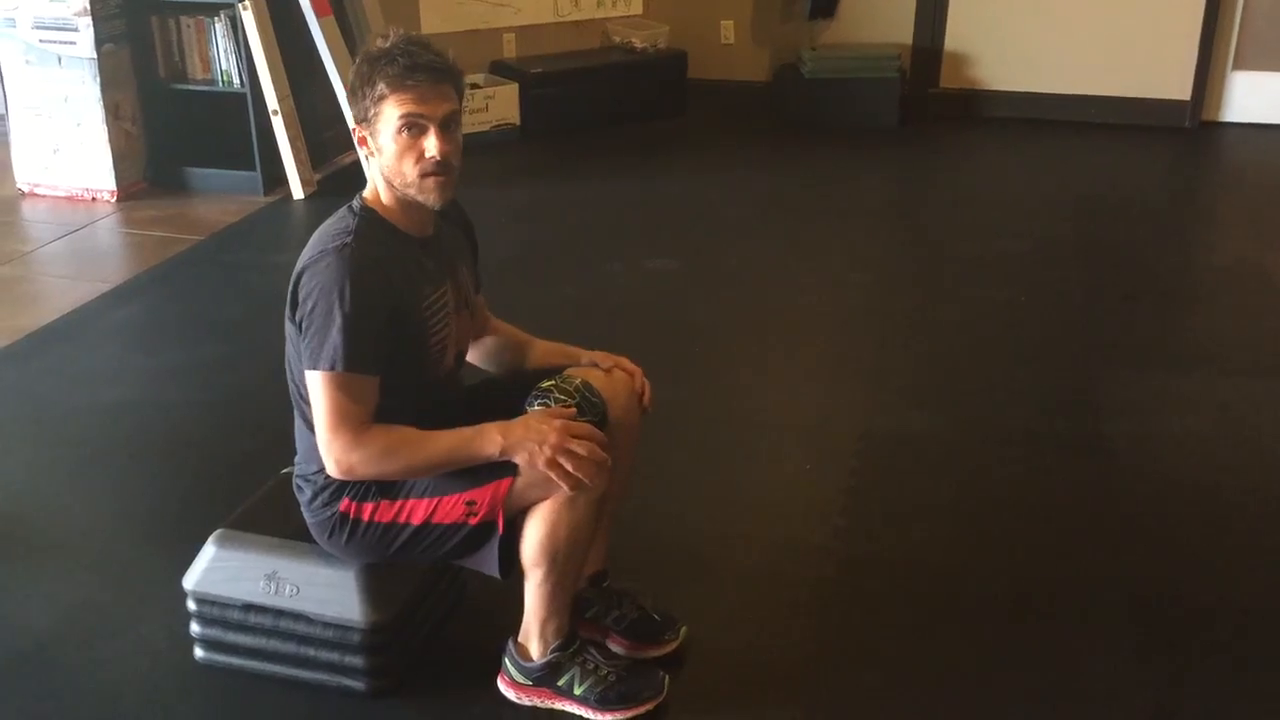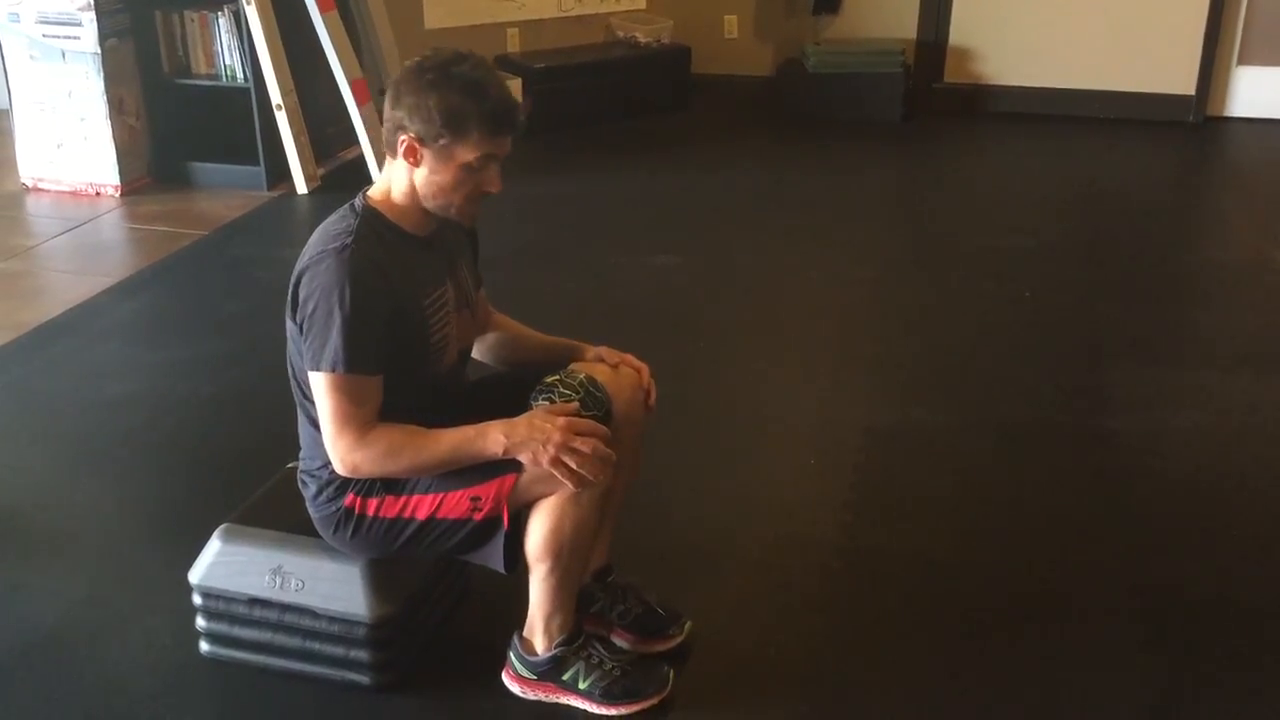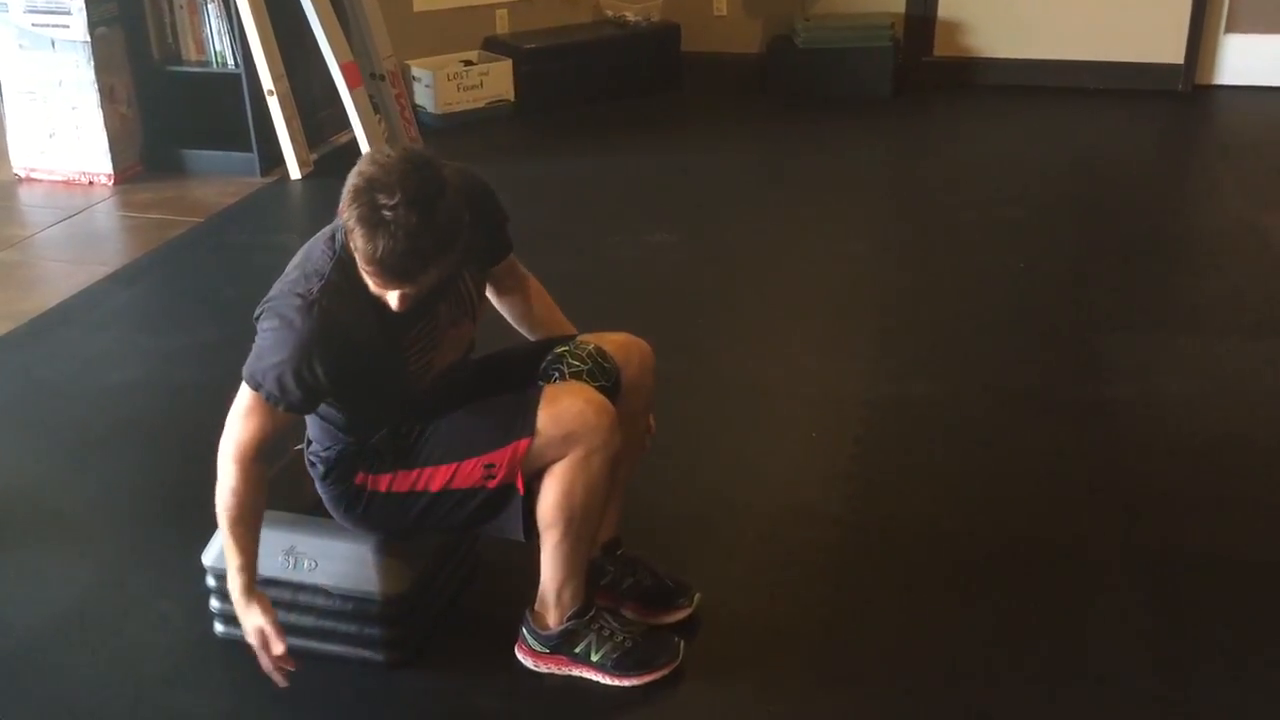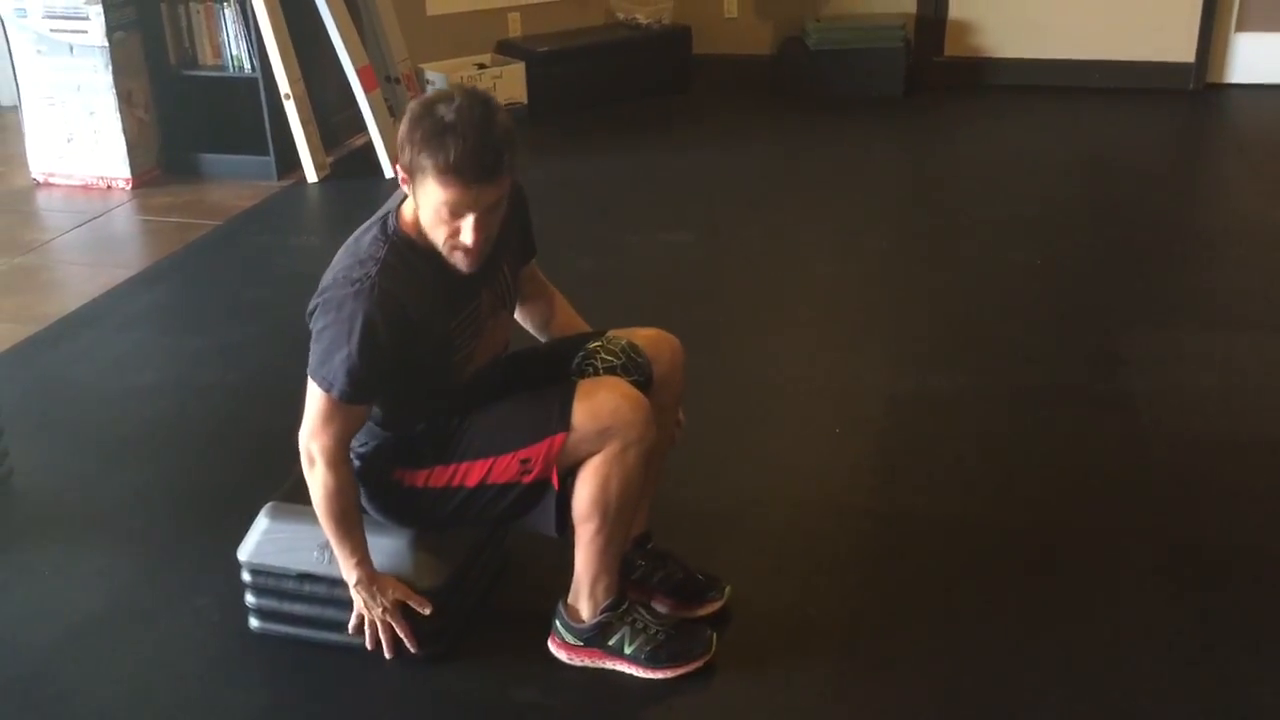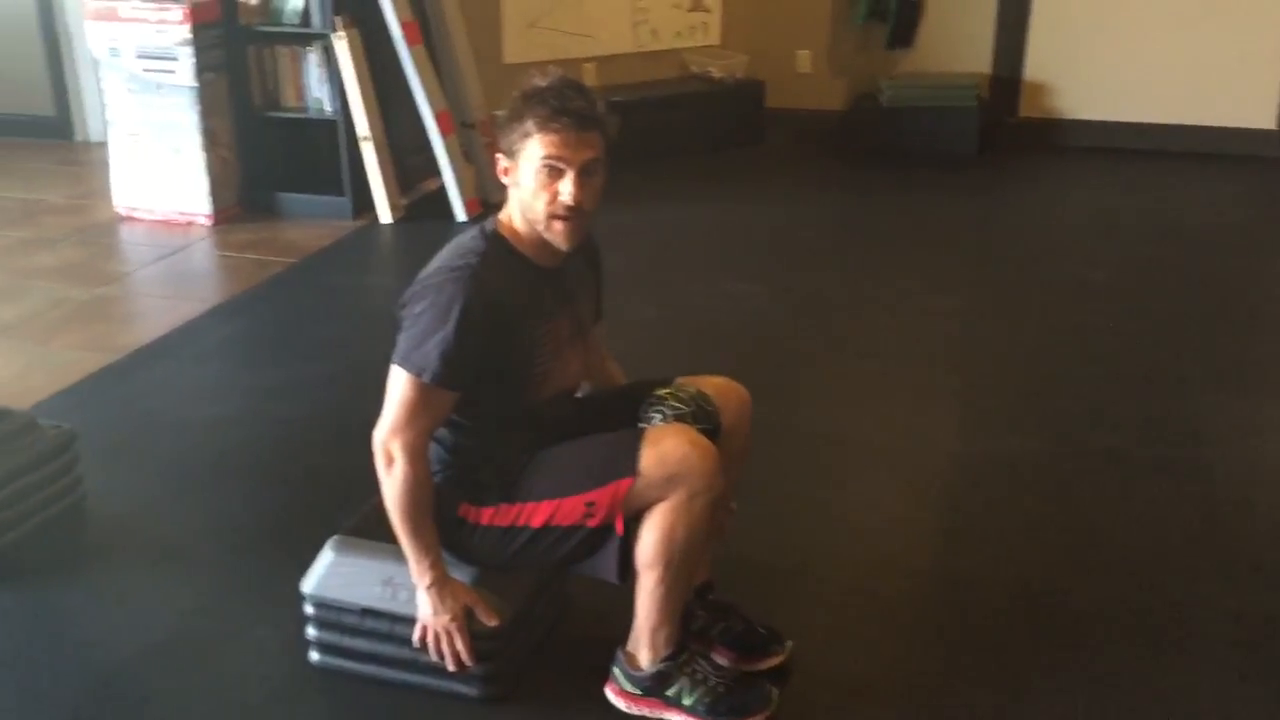
dt=1s
person 1, frame 1
left shoulder: (445, 219)
right shoulder: (345, 267)
left elbow: (478, 335)
right elbow: (345, 451)
left wrist: (581, 358)
right wrist: (507, 439)
left hip: (431, 427)
right hip: (360, 494)
left knee: (613, 395)
right knee: (572, 470)
left ankle: (586, 589)
right ankle: (540, 660)
person 1, frame 2
left shoulder: (444, 219)
right shoulder: (346, 268)
left elbow: (480, 329)
right elbow: (352, 448)
left wrist: (584, 354)
right wrist: (508, 436)
left hip: (435, 420)
right hip: (361, 490)
left knee: (618, 392)
right knee: (574, 467)
left ankle: (588, 585)
right ankle: (545, 654)
person 1, frame 3
left shoulder: (463, 198)
right shoulder: (310, 316)
left elbow: (511, 283)
right elbow: (242, 447)
left wrist: (585, 369)
right wrist: (245, 592)
left hip: (448, 389)
right hip: (371, 464)
left knee: (628, 360)
right knee: (585, 422)
left ankle: (596, 559)
right ankle: (556, 628)
person 1, frame 4
left shoulder: (497, 210)
right shoulder: (369, 295)
left elbow: (531, 293)
right elbow: (320, 446)
left wrist: (608, 366)
right wrist: (361, 577)
left hip: (478, 389)
right hip: (409, 458)
left knee: (658, 355)
right knee: (621, 417)
left ankle: (628, 555)
right ankle: (590, 620)
person 1, frame 5
left shoulder: (574, 247)
right shoulder: (464, 289)
right elbow: (396, 445)
left wrist: (645, 429)
right wrist: (432, 583)
left hip: (546, 432)
right hip: (479, 493)
left knee: (725, 405)
right knee: (688, 464)
left ankle: (689, 601)
